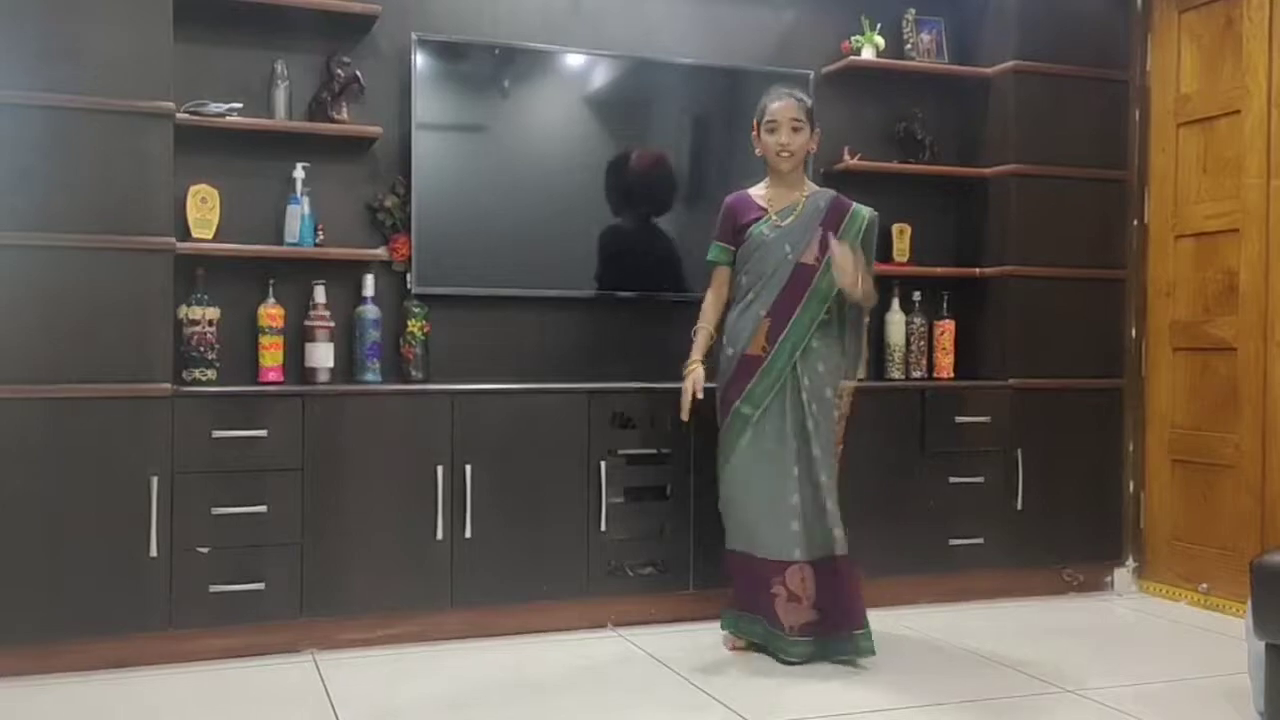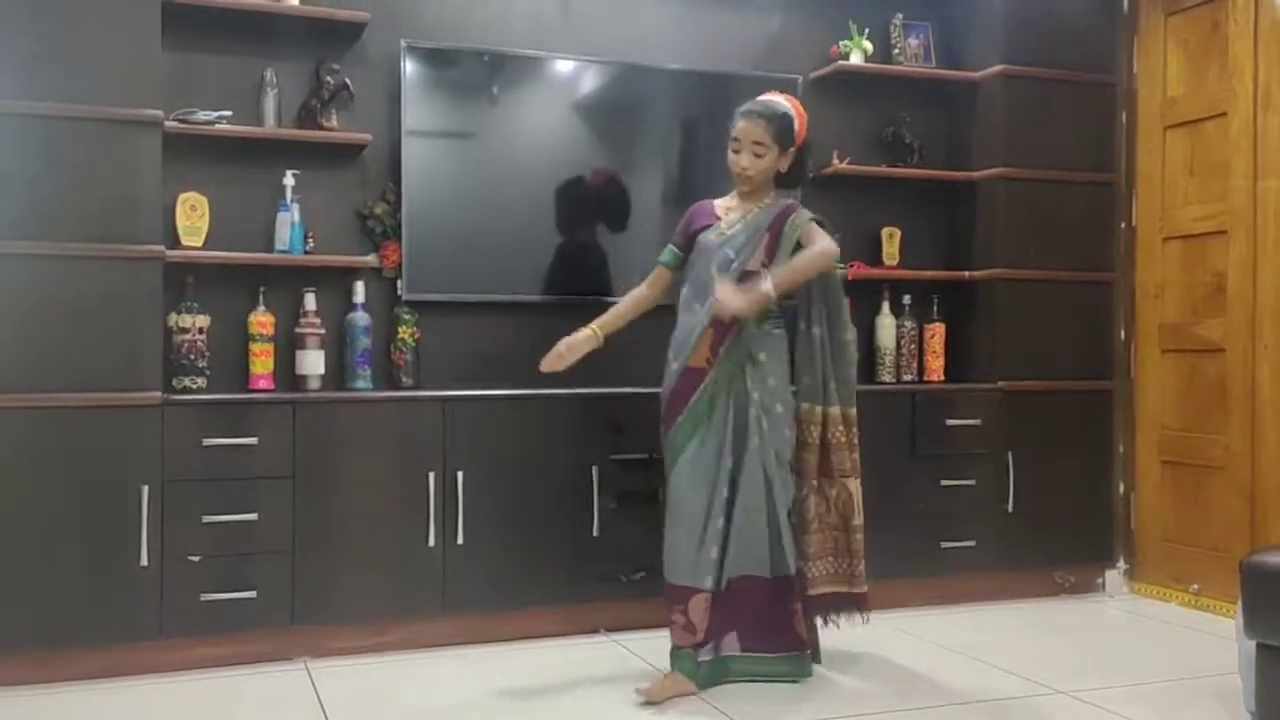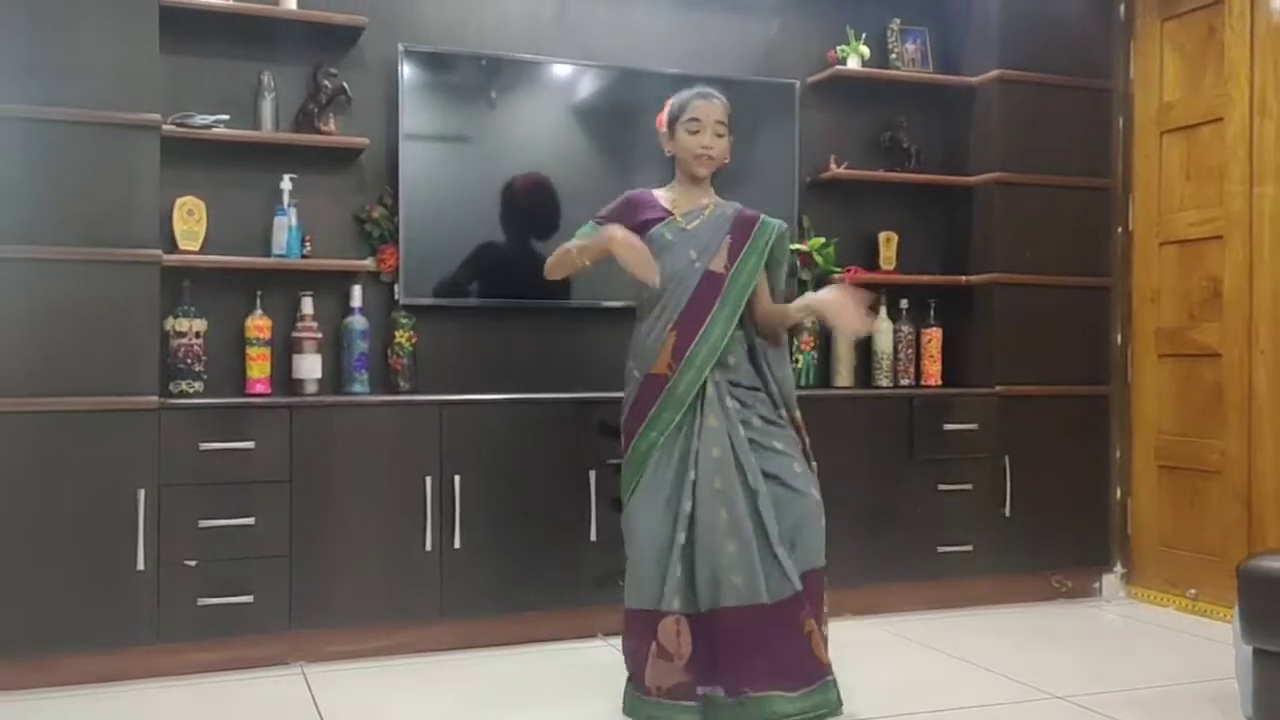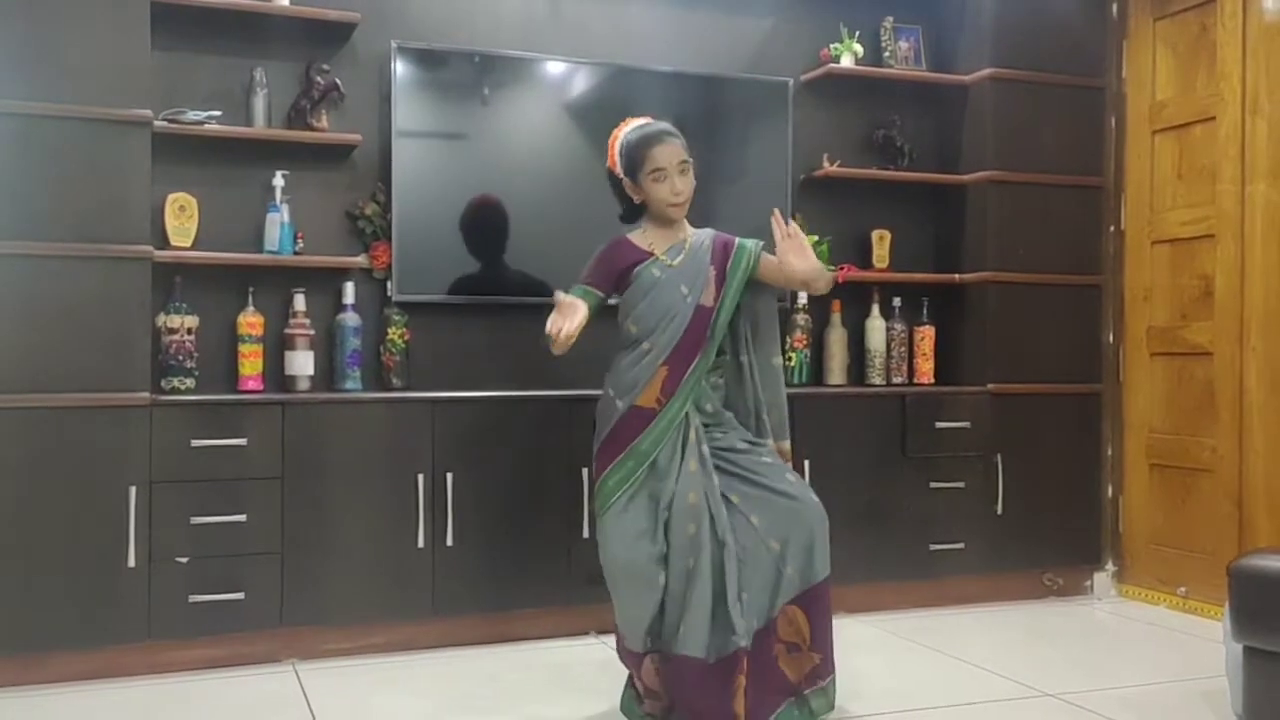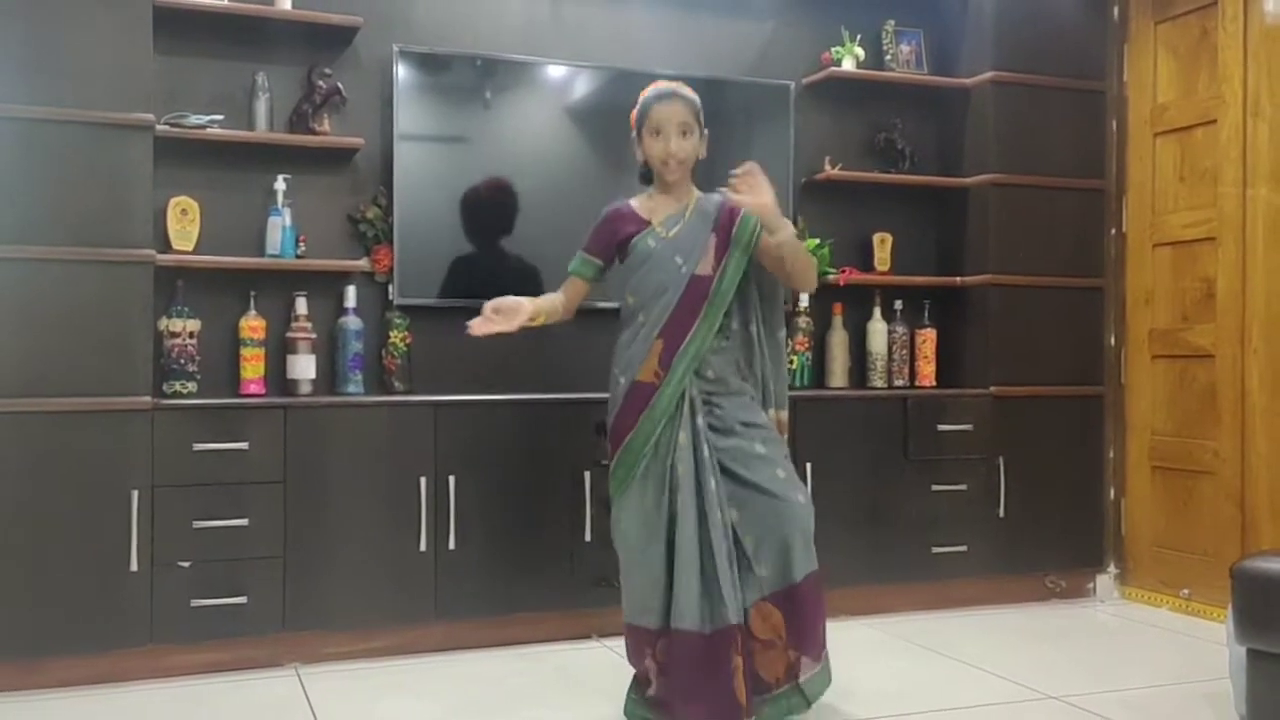
dt=0.5s
person 1, frame 1
left shoulder: (836, 212)
right shoulder: (738, 207)
left elbow: (867, 295)
right elbow: (718, 292)
left wrist: (854, 280)
right wrist: (696, 360)
left hip: (808, 365)
right hip: (749, 362)
left knee: (803, 485)
right knee: (752, 485)
left ankle: (803, 621)
right ankle: (760, 614)
person 1, frame 2
left shoulder: (791, 220)
right shoulder: (701, 216)
left elbow: (827, 253)
right elbow: (653, 287)
left wrist: (757, 295)
right wrist: (591, 335)
left hip: (758, 381)
right hip: (696, 382)
left knee: (760, 502)
right knee: (696, 504)
left ankle: (763, 644)
right ankle: (693, 659)
person 1, frame 3
left shoulder: (747, 227)
right shoulder: (637, 208)
left elbow: (770, 321)
right elbow: (555, 267)
left wrist: (819, 302)
right wrist: (607, 241)
left hip: (734, 389)
right hip: (663, 393)
left knee: (788, 506)
right knee: (664, 528)
person 1, frame 4
left shoulder: (724, 251)
right shoulder: (620, 254)
left elbow: (816, 282)
right elbow: (562, 342)
left wrist: (805, 263)
right wrist: (569, 318)
left hip: (712, 425)
right hip: (639, 431)
left knee: (795, 516)
right knee: (640, 557)
person 1, frame 5
left shoulder: (732, 211)
right shoulder: (620, 221)
left elbow: (807, 278)
right elbow: (567, 302)
left wrist: (769, 221)
right wrist: (526, 308)
left hip: (726, 395)
right hip: (651, 401)
left knee: (778, 508)
right knee: (661, 533)
